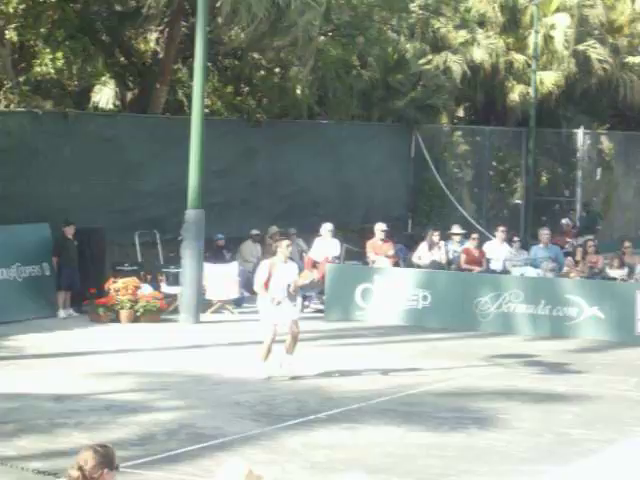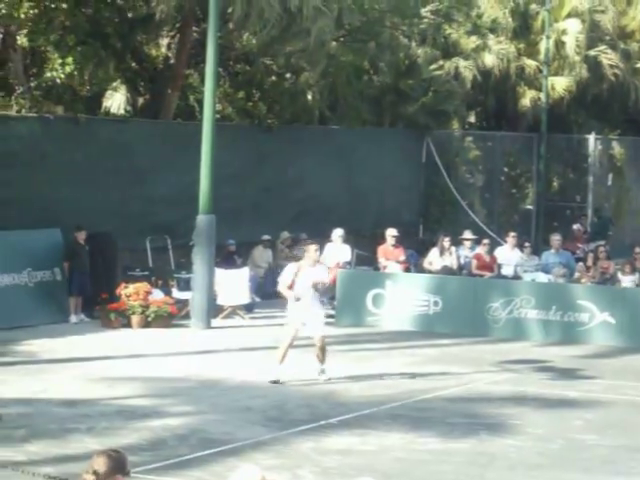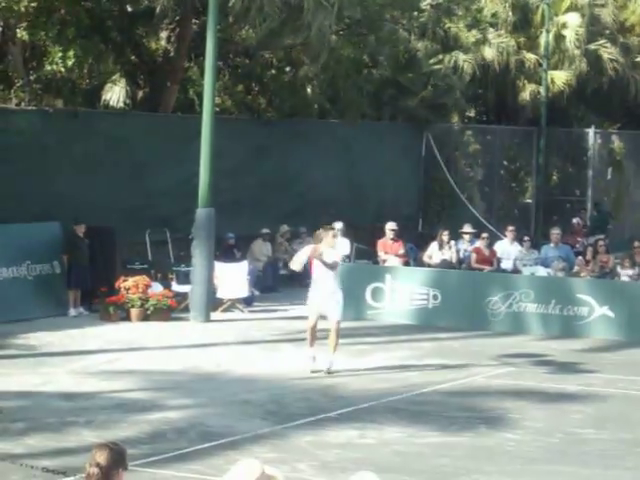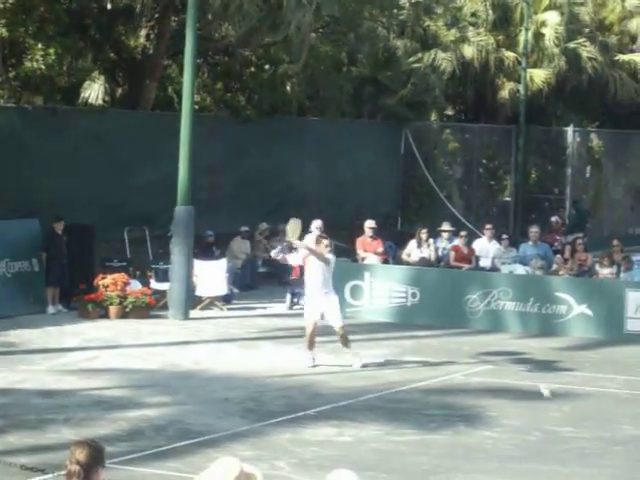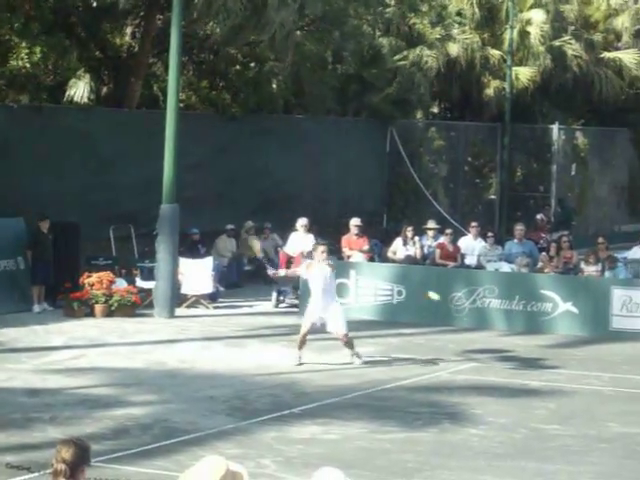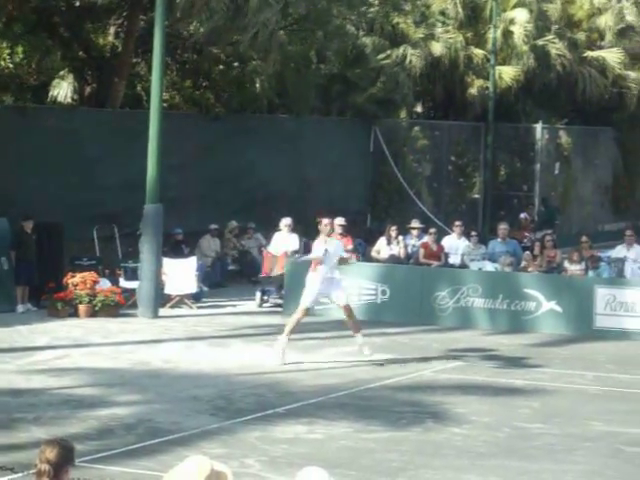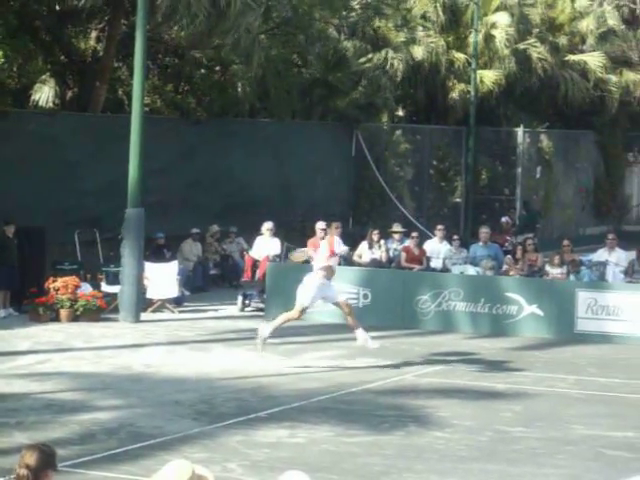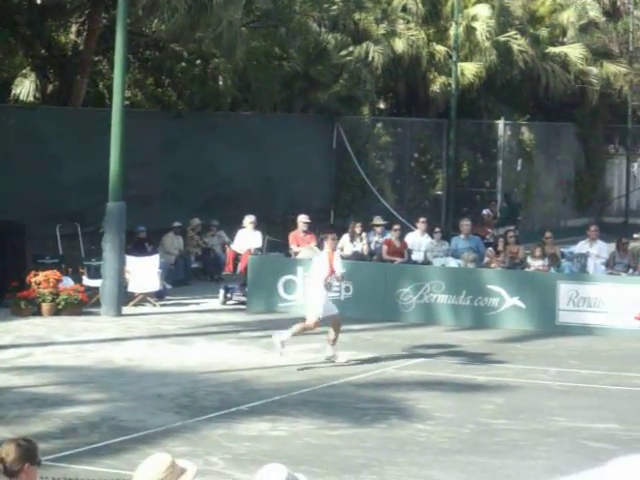
dt=0.2s
person 1, frame 1
left shoulder: (293, 266)
right shoulder: (267, 264)
left elbow: (294, 288)
right elbow: (257, 286)
left wrist: (294, 292)
right wrist: (270, 298)
left hip: (285, 304)
right hip: (268, 305)
left knee: (295, 330)
right knee: (270, 337)
left ankle: (286, 360)
right ankle: (263, 368)
person 1, frame 2
left shoulder: (322, 269)
right shoulder: (294, 268)
left elbow: (322, 288)
right elbow: (281, 286)
left wrist: (318, 286)
right wrist: (291, 295)
left hip: (314, 310)
right hip: (296, 309)
left knee: (320, 343)
right knee: (289, 340)
left ankle: (321, 369)
right ankle: (278, 373)
person 1, frame 3
left shoulder: (336, 251)
right shoulder: (311, 249)
left elbow: (333, 266)
right elbow: (294, 263)
left wrist: (319, 258)
right wrist: (296, 265)
left hip: (334, 294)
right hip: (317, 293)
left knee: (335, 328)
right knee: (311, 325)
left ankle: (330, 361)
right ankle: (312, 355)
person 1, frame 4
left shoulder: (330, 258)
right shoulder: (306, 255)
left elbow: (323, 258)
left wrist: (307, 247)
left hip: (328, 298)
right hip: (311, 300)
left knee: (340, 331)
right knee: (310, 331)
left ankle: (353, 355)
right ankle: (310, 356)
person 1, frame 5
left shoulder: (328, 265)
right shoulder: (307, 265)
left elbow: (332, 267)
right elbow: (296, 272)
left wrist: (327, 264)
right wrist: (283, 272)
left hip: (332, 306)
right hip: (315, 305)
left knee: (343, 336)
right knee: (304, 331)
left ankle: (354, 353)
right ankle: (298, 355)
person 1, frame 6
left shoulder: (337, 243)
right shoulder: (319, 243)
left elbow: (343, 259)
right elbow: (316, 259)
left wrist: (344, 257)
left hip: (332, 280)
right hip: (317, 282)
left knee: (348, 310)
right knee: (302, 312)
left ankle: (359, 340)
right ankle: (283, 340)
person 1, frame 7
left shoulder: (325, 243)
right shoulder: (334, 239)
right elbow: (344, 252)
left hip: (325, 283)
right hip: (316, 282)
left knee: (347, 308)
right knee: (297, 313)
left ankle: (362, 337)
right ankle: (266, 330)
person 1, frame 8
left shoulder: (318, 256)
right shoulder: (334, 254)
right elbow: (340, 277)
right wrist: (336, 278)
left hip: (319, 293)
right hip: (317, 293)
left knee: (337, 321)
right knee: (311, 324)
left ankle: (331, 353)
right ankle: (283, 336)
